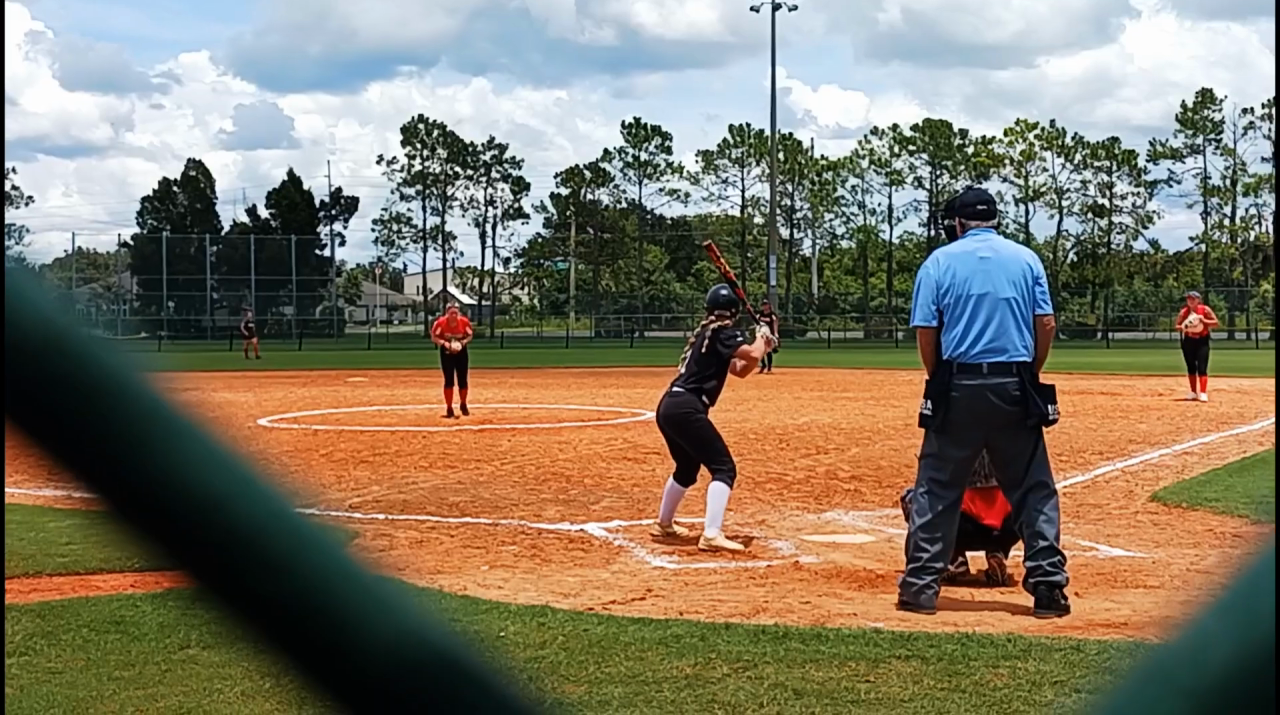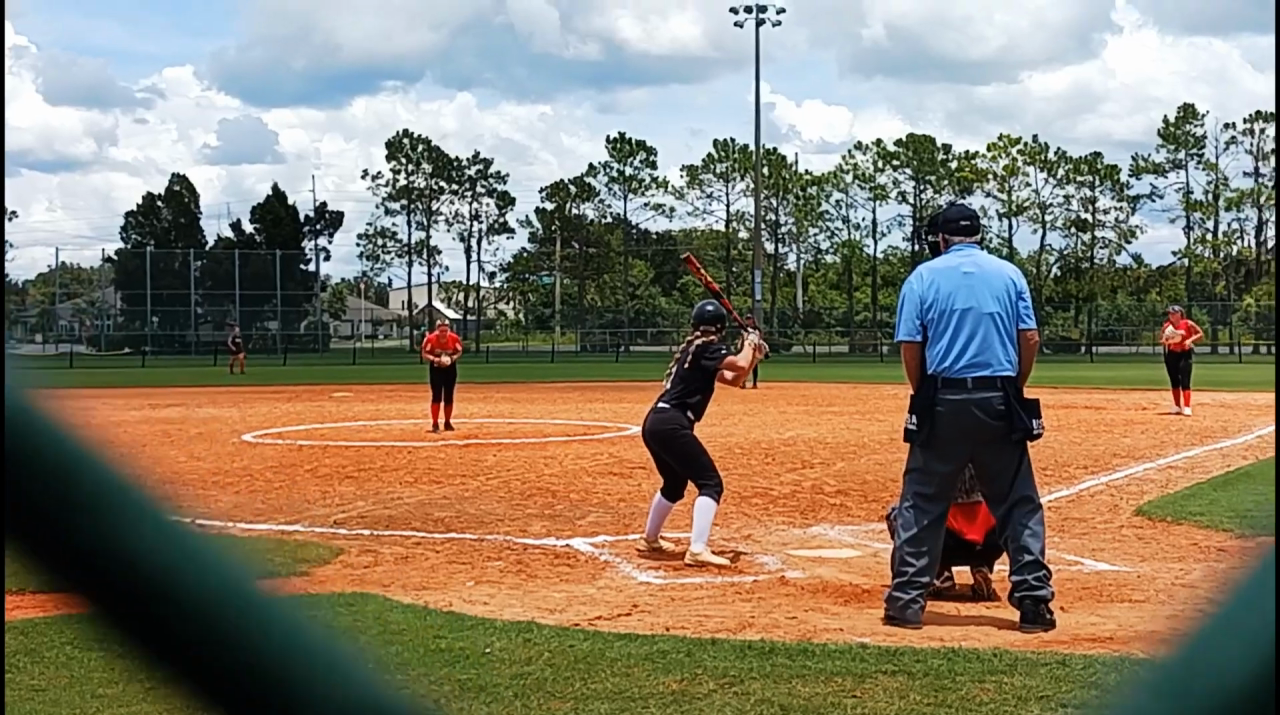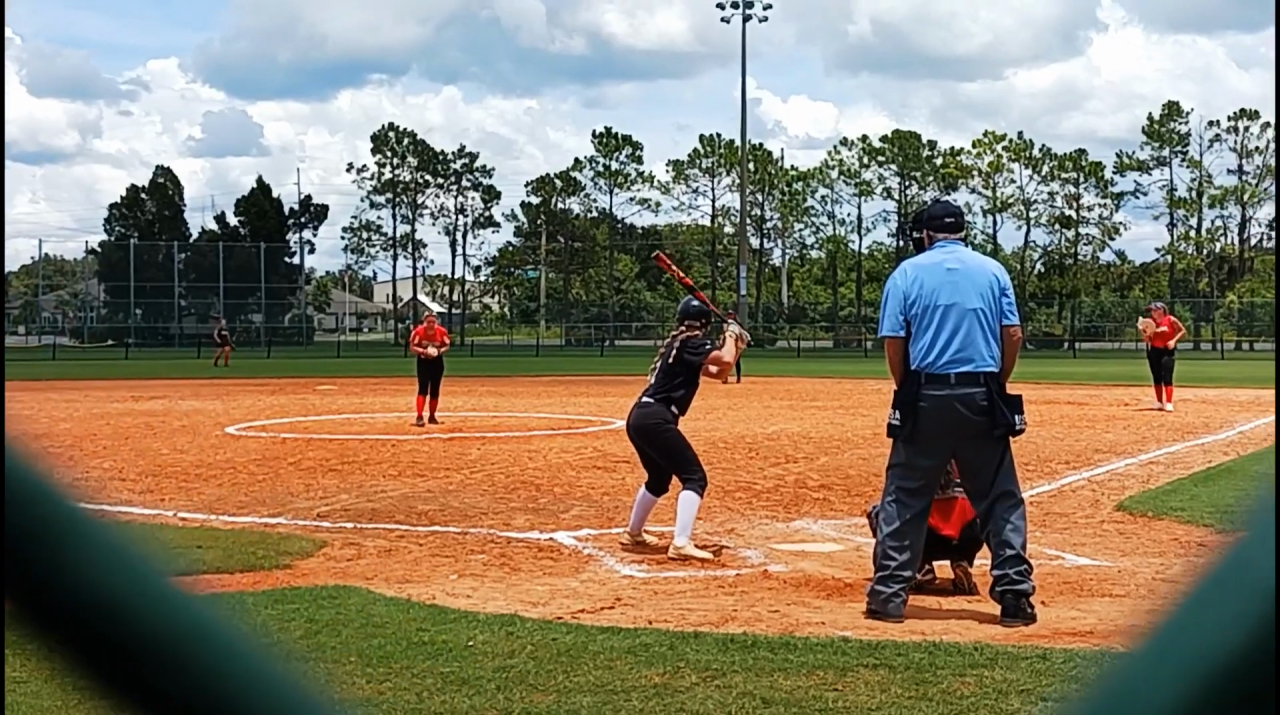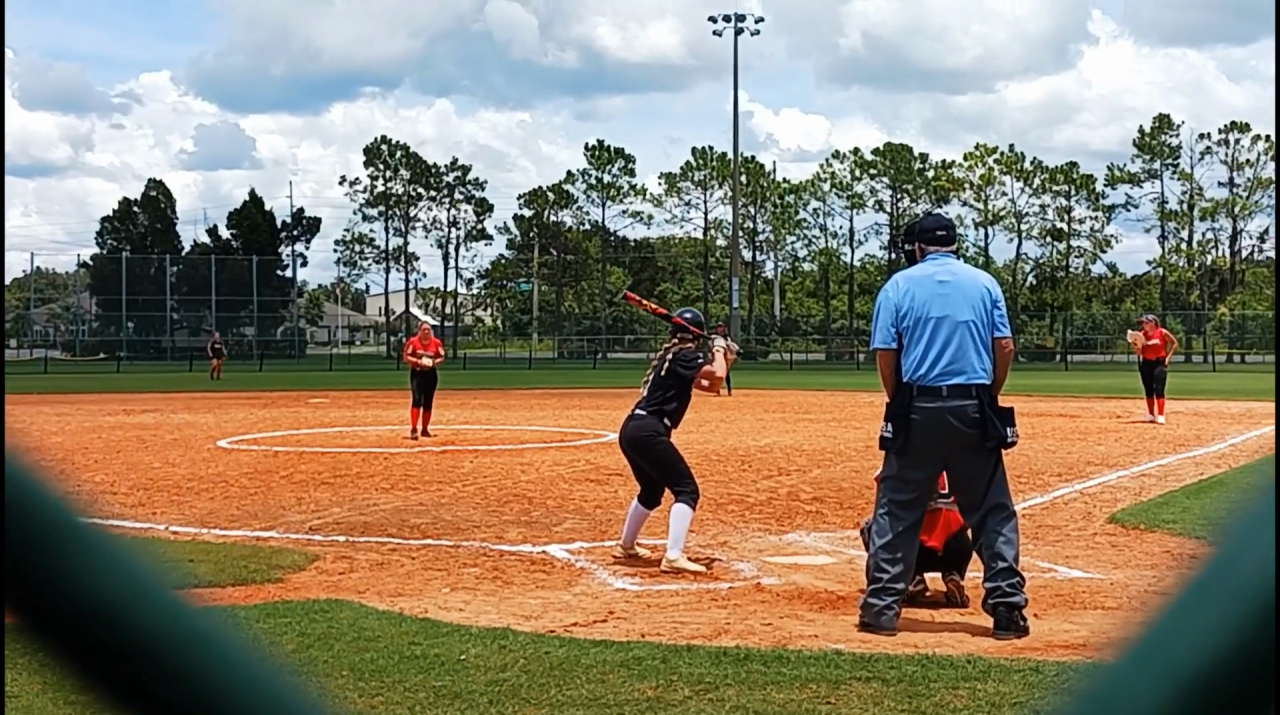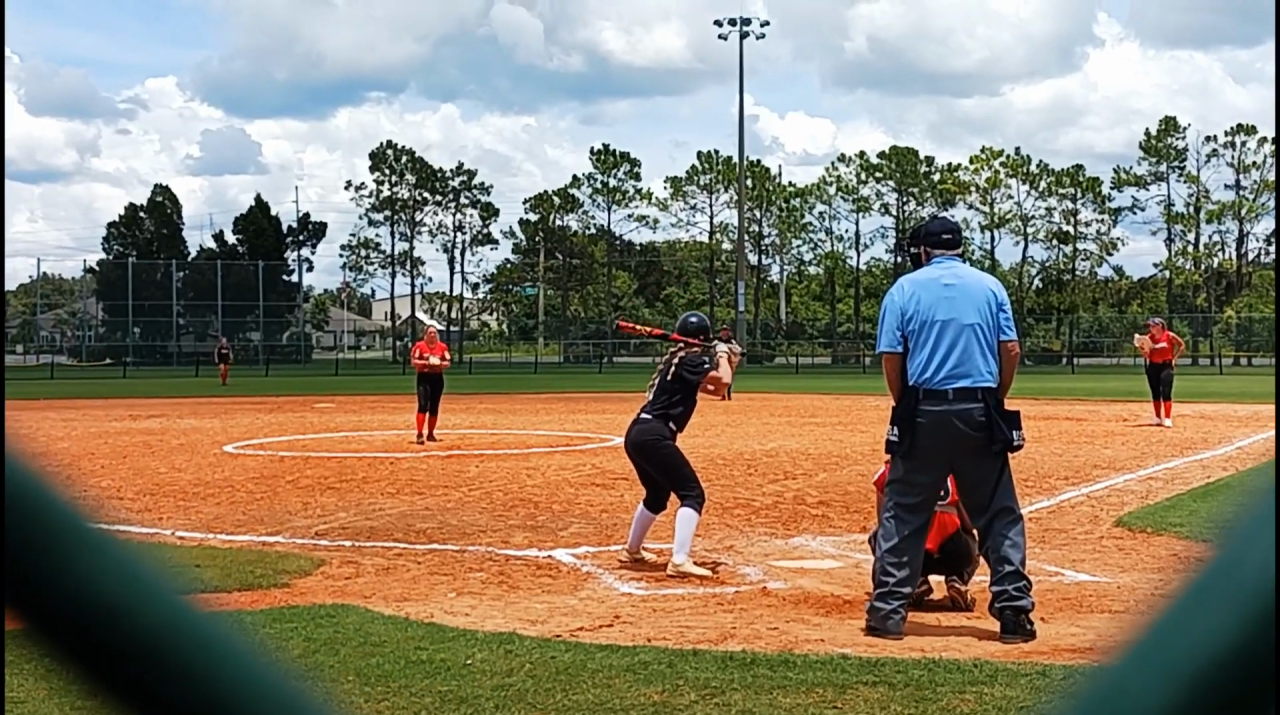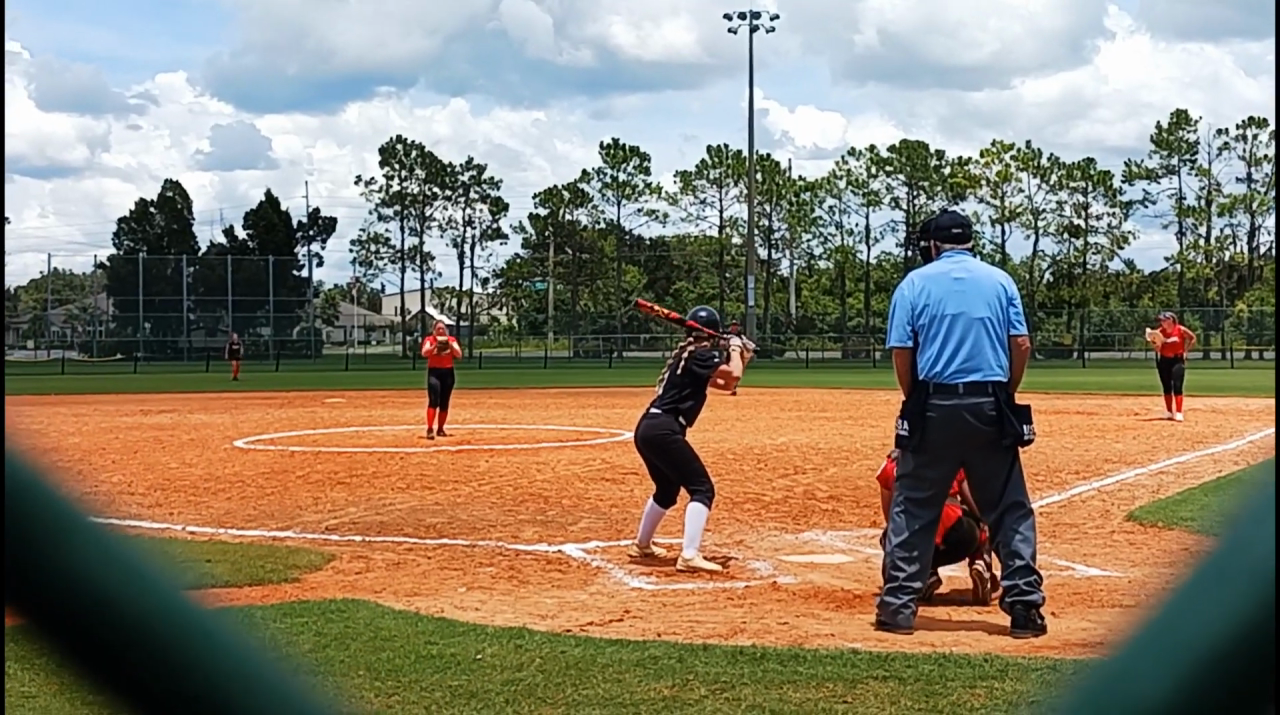
dt=0.2s
person 1, frame 1
left shoulder: (940, 261)
right shoulder: (1026, 258)
left elbow: (926, 332)
right elbow: (1046, 326)
left wrist: (939, 384)
right wrist: (1030, 377)
left hip: (958, 387)
right hip: (1015, 387)
left knee: (937, 490)
right knee: (1034, 490)
left ankle: (921, 587)
right ankle: (1048, 587)
person 1, frame 2
left shoulder: (924, 276)
right shoulder: (1009, 273)
left elbow: (910, 348)
right elbow: (1030, 339)
left wrist: (923, 399)
right wrist: (1013, 391)
left hip: (942, 402)
right hip: (999, 401)
left knee: (921, 504)
right knee: (1019, 504)
left ankle: (906, 602)
right ankle: (1034, 602)
person 1, frame 3
left shoulder: (908, 273)
right shoulder: (993, 270)
left elbow: (894, 344)
right elbow: (1013, 336)
left wrist: (908, 394)
right wrist: (996, 387)
left hip: (926, 397)
right hip: (982, 396)
left knee: (904, 499)
right knee: (1001, 499)
left ankle: (889, 596)
right ankle: (1015, 597)
person 1, frame 4
left shoulder: (899, 285)
right shoulder: (984, 282)
left elbow: (886, 356)
right elbow: (1005, 348)
left wrist: (899, 406)
right wrist: (988, 399)
left hip: (918, 409)
right hip: (974, 409)
left knee: (896, 512)
right knee: (993, 512)
left ankle: (881, 608)
right ankle: (1007, 609)
person 1, frame 5
left shoulder: (904, 288)
right shoulder: (990, 286)
left elbow: (891, 360)
right elbow: (1010, 350)
left wrist: (906, 410)
right wrist: (994, 404)
left hip: (923, 413)
right hip: (979, 412)
left knee: (902, 515)
right knee: (999, 515)
left ankle: (888, 612)
right ankle: (1014, 613)
person 1, frame 6
left shoulder: (915, 283)
right shoulder: (1000, 280)
left elbow: (901, 354)
right elbow: (1021, 346)
left wrist: (915, 405)
right wrist: (1004, 398)
left hip: (934, 407)
right hip: (989, 406)
left knee: (912, 510)
right knee: (1010, 509)
left ankle: (898, 608)
right ankle: (1024, 607)
person 2, frame 1
left shoulder: (706, 333)
right shoulder: (723, 333)
left elbow: (740, 370)
right elbow: (753, 356)
left wrist: (763, 348)
right wrist: (761, 335)
left hip: (669, 407)
right hip: (687, 409)
left knee: (687, 467)
right knee: (724, 468)
left ankle: (663, 524)
right ankle: (711, 535)
person 2, frame 2
left shoulder: (694, 349)
right shoulder: (707, 349)
left elbow: (733, 379)
right elbow: (739, 365)
left wrist: (754, 357)
right wrist: (750, 342)
left hip: (655, 423)
right hip: (672, 425)
left knee: (675, 483)
right knee: (710, 483)
left ankle: (650, 539)
right ankle: (697, 550)
person 2, frame 3
left shoulder: (678, 344)
right shoulder: (691, 343)
left elbow: (718, 372)
right elbow: (725, 360)
left wrist: (737, 347)
right wrist: (730, 334)
left hip: (640, 417)
right hip: (656, 419)
left knee: (659, 477)
right knee: (694, 477)
left ankle: (633, 532)
right ankle: (681, 543)
person 2, frame 4
left shoulder: (672, 357)
right shoulder: (684, 356)
left elbow: (710, 386)
right elbow: (717, 375)
left wrist: (725, 358)
right wrist: (718, 350)
left hip: (633, 430)
right hip: (648, 432)
left knee: (652, 490)
right knee: (687, 490)
left ankle: (626, 545)
right ankle: (673, 557)
person 2, frame 5
left shoulder: (677, 361)
right shoulder: (690, 360)
left elbow: (716, 390)
right elbow: (723, 381)
left wrist: (730, 362)
right wrist: (721, 355)
left hip: (638, 434)
right hip: (654, 436)
left knee: (658, 494)
right knee: (692, 494)
left ankle: (632, 550)
right ankle: (679, 561)
person 2, frame 6
left shoulder: (687, 355)
right shoulder: (699, 355)
left elbow: (725, 384)
right elbow: (734, 375)
left wrist: (741, 357)
right wrist: (735, 349)
left hip: (648, 429)
right hip: (664, 430)
left knee: (668, 489)
right knee: (702, 488)
left ankle: (642, 544)
right ankle: (689, 556)
